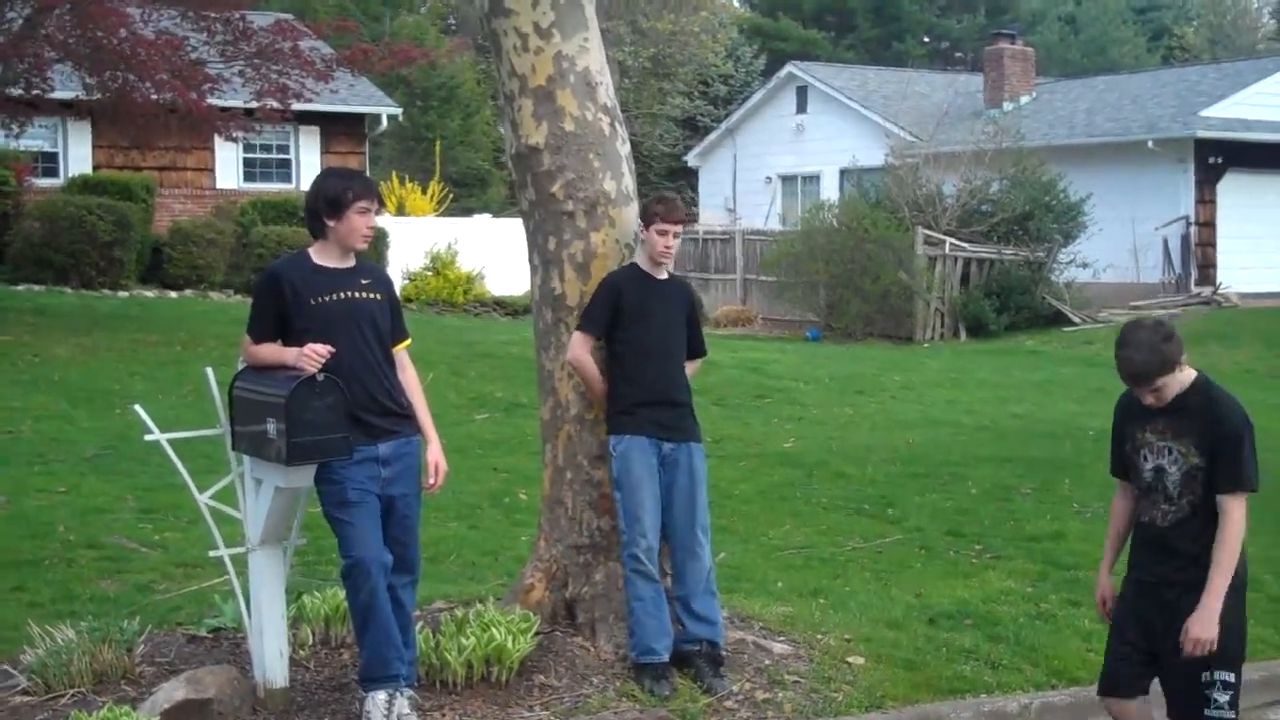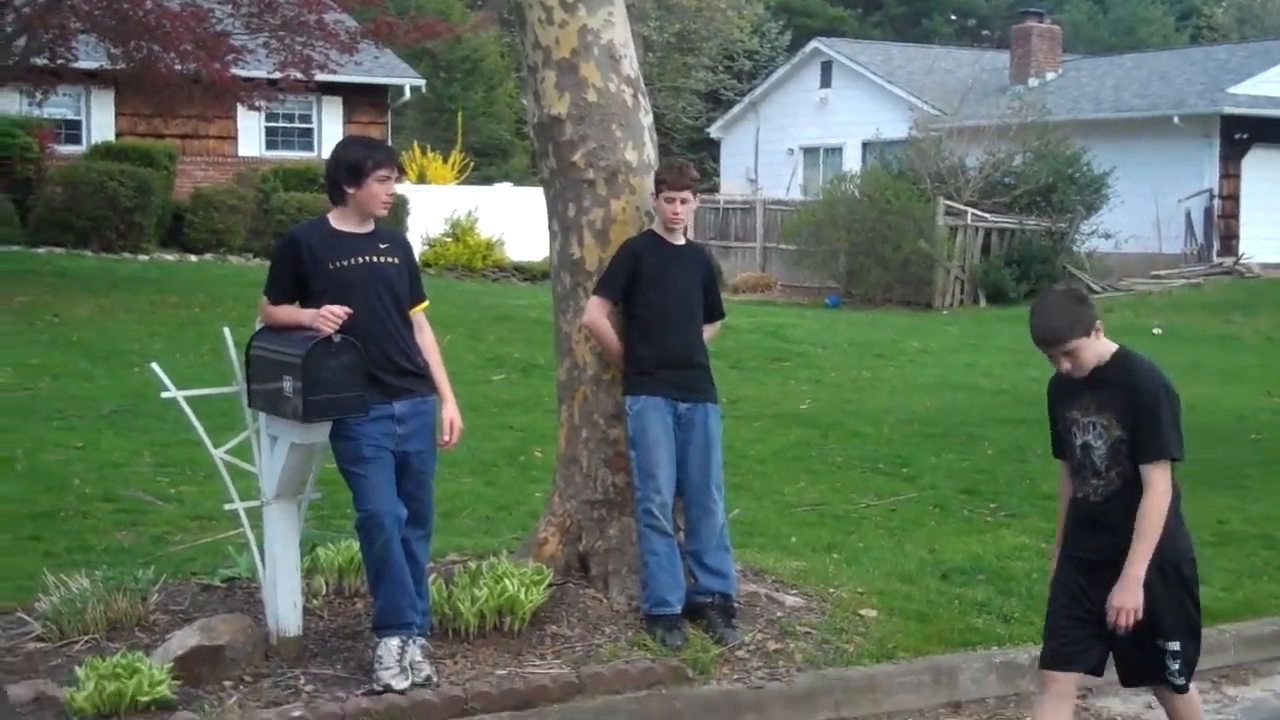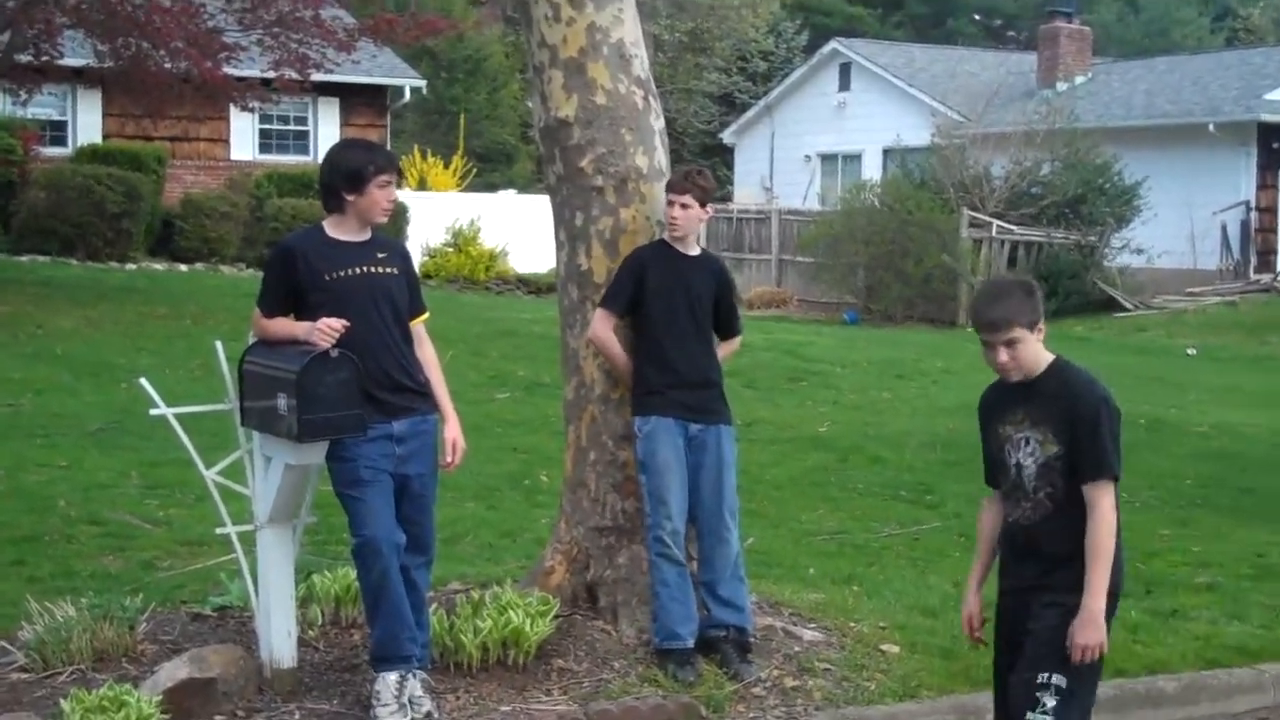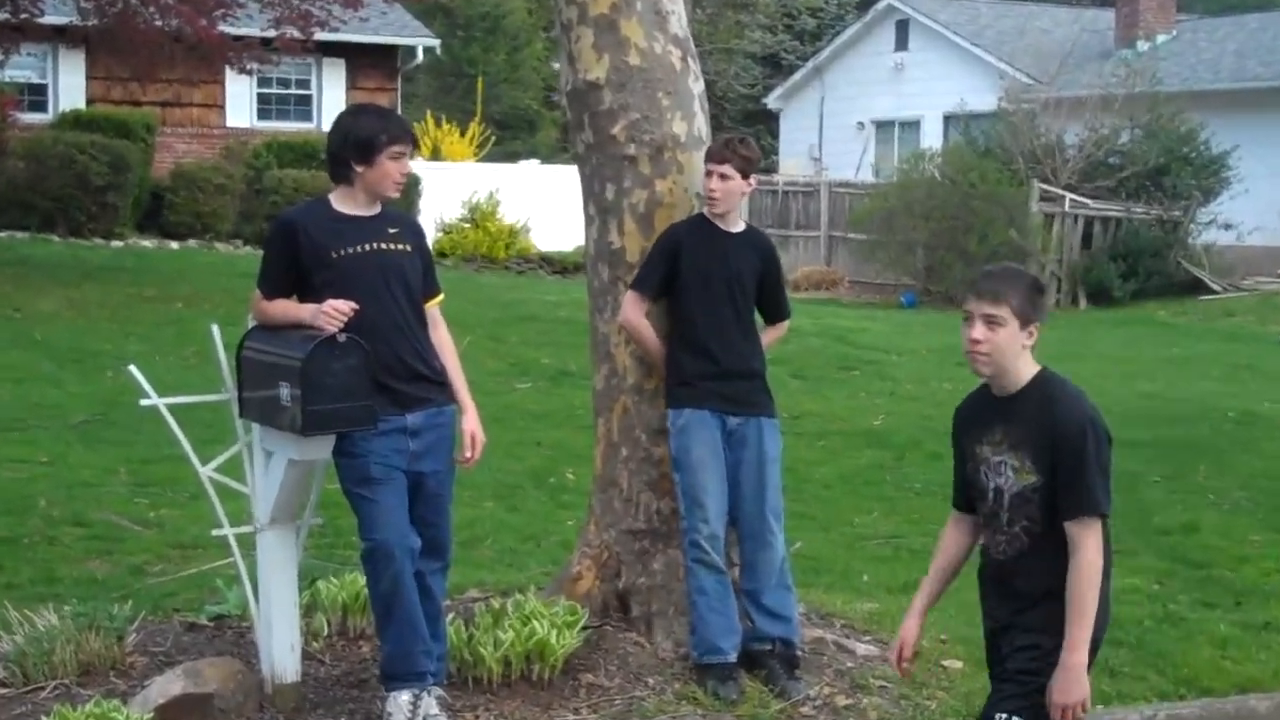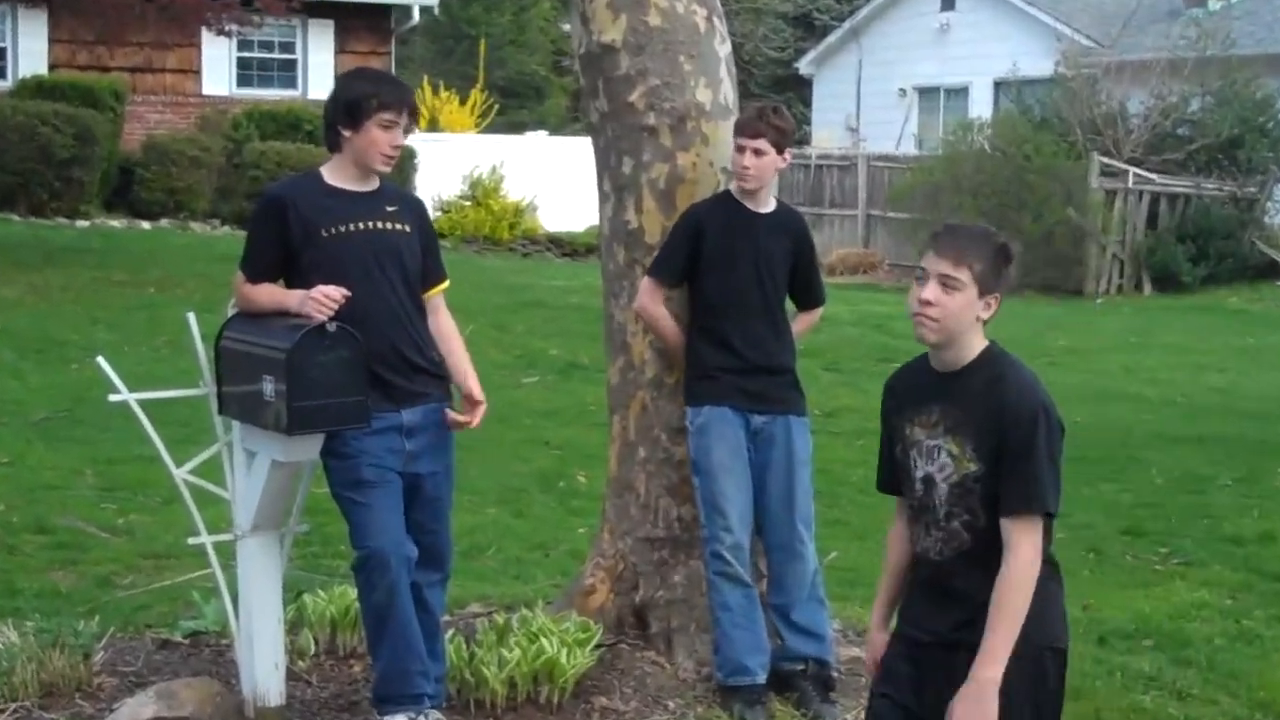
dt=0.3s
person 1, frame 1
left shoulder: (377, 280)
right shoulder: (284, 278)
right elbow: (253, 350)
left wrist: (431, 439)
right wrist: (294, 354)
left hip: (399, 445)
right hip: (342, 452)
left knee: (401, 568)
right knee: (366, 563)
person 1, frame 2
left shoulder: (396, 245)
right shoulder: (303, 242)
right elbow: (270, 310)
left wrist: (447, 398)
right wrist: (311, 316)
left hip: (415, 404)
right hip: (359, 410)
left knee: (415, 523)
right knee: (380, 519)
left ankle: (410, 632)
right ankle: (398, 634)
person 1, frame 3
left shoulder: (394, 254)
right shoulder: (297, 252)
right elbow: (264, 323)
left wrist: (449, 415)
right wrist: (306, 329)
left hip: (416, 422)
right hip: (357, 429)
left knee: (416, 547)
right knee: (378, 544)
left ankle: (411, 663)
right ankle: (397, 666)
person 1, frame 4
left shoulder: (407, 229)
right shoulder: (300, 227)
right elbow: (264, 306)
left wrist: (466, 406)
right wrist: (311, 312)
left hip: (432, 415)
right hip: (365, 422)
left knee: (431, 551)
right knee: (390, 548)
person 1, frame 5
left shoulder: (408, 210)
right shoulder: (289, 202)
right elbow: (247, 291)
left wrist: (466, 378)
right wrist: (297, 298)
left hip: (429, 412)
right hip: (357, 419)
left knee: (430, 559)
right knee: (384, 557)
person 2, frame 1
left shoulder: (683, 293)
right shoulder: (618, 286)
right elbow: (576, 352)
left wrist: (668, 393)
right wrist: (614, 400)
left hip: (682, 432)
right hip: (633, 434)
left knee: (693, 544)
right knee: (642, 547)
left ankle: (700, 644)
right ankle: (650, 655)
person 2, frame 2
left shoulder: (700, 259)
right shoulder: (635, 252)
right elbow: (594, 316)
left wrist: (686, 354)
right wrist: (632, 363)
left hip: (698, 393)
right hip: (649, 394)
left knee: (707, 500)
right knee: (656, 503)
person 2, frame 3
left shoulder: (714, 270)
right shoulder: (644, 261)
right elbow: (599, 329)
left wrist: (699, 371)
right wrist: (639, 378)
left hip: (711, 413)
right hip: (659, 414)
left knee: (721, 526)
right knee: (668, 529)
left ankle: (728, 629)
right ankle: (675, 639)
person 2, frame 4
left shoulder: (760, 247)
right shoulder: (680, 238)
left elbow: (778, 322)
right elbow: (631, 313)
left wrist: (742, 358)
right wrist: (675, 365)
left hip: (753, 405)
right hip: (694, 406)
left knee: (764, 529)
right knee: (706, 533)
left ankle: (774, 642)
right ankle: (715, 653)
person 2, frame 5
left shoulder: (792, 227)
right shoulder: (703, 219)
left elbow: (811, 309)
right elbow: (647, 301)
left wrist: (770, 351)
right wrist: (696, 357)
left hip: (782, 402)
right hip: (715, 403)
left knee: (793, 539)
right knee: (729, 542)
left ankle: (806, 663)
person 3, frame 1
left shoulder: (1224, 416)
right shoulder: (1129, 408)
left elbow: (1232, 515)
left wrist: (1209, 607)
right wrist: (1106, 566)
left hip: (1205, 583)
right hip: (1145, 577)
person 3, frame 2
left shoulder: (1146, 385)
right shoulder: (1061, 388)
left elbow: (1158, 486)
left wrist: (1132, 579)
right wrist: (1060, 548)
left hip: (1150, 559)
right hip: (1083, 555)
left knee: (1171, 684)
right knee: (1056, 677)
person 3, frame 3
left shoulder: (1084, 398)
right shoulder: (994, 402)
left elbow: (1101, 506)
left wrist: (1093, 608)
right wrist: (974, 586)
left hip: (1072, 587)
right hip: (1019, 585)
person 3, frame 4
left shoulder: (1070, 418)
right shoulder: (971, 414)
left elbow: (1087, 544)
left wrist: (1074, 661)
right wrist: (917, 612)
left hip: (1053, 625)
right hip: (1003, 617)
person 3, frame 5
left shoulder: (1019, 402)
right shoulder: (904, 388)
left elbow: (1024, 550)
right wrist: (880, 620)
left hip: (1007, 641)
right hip: (923, 629)
